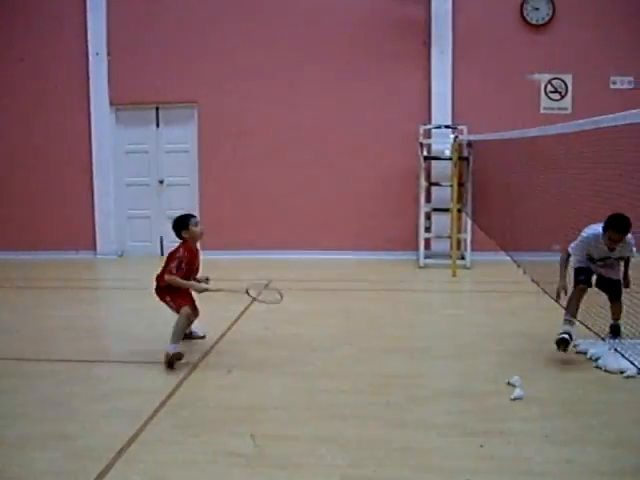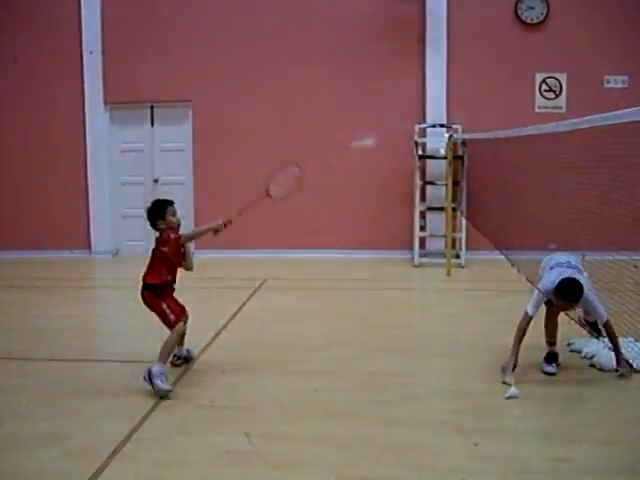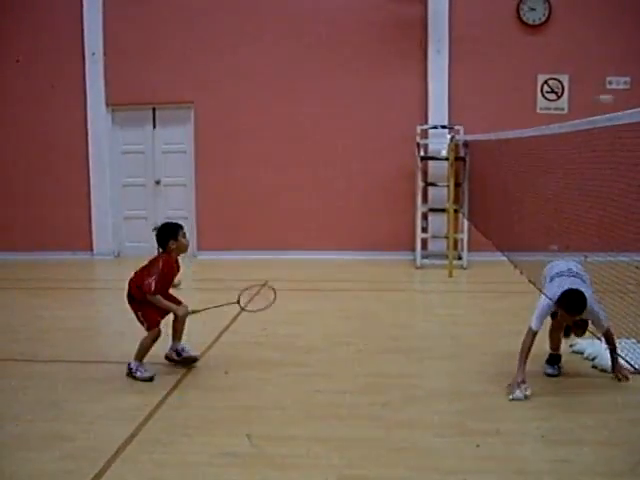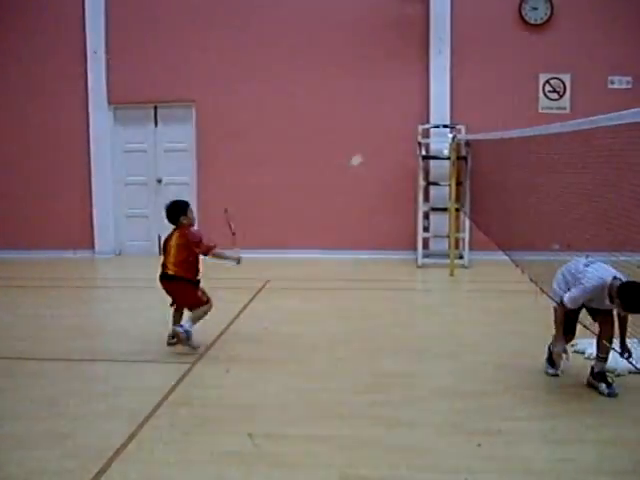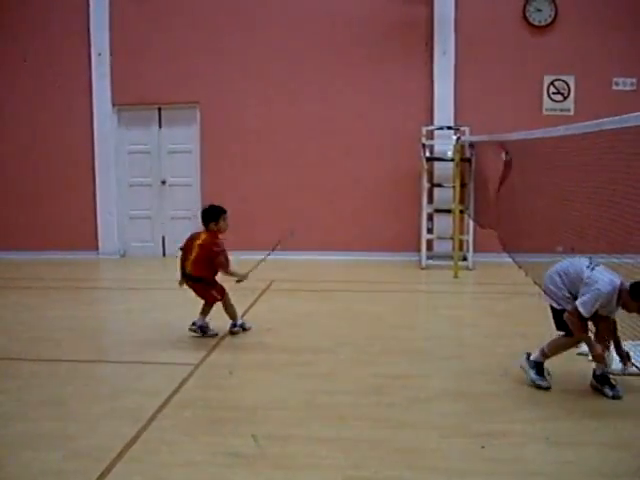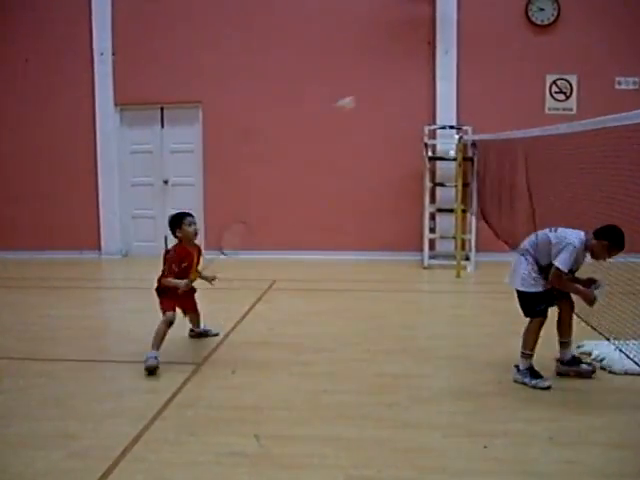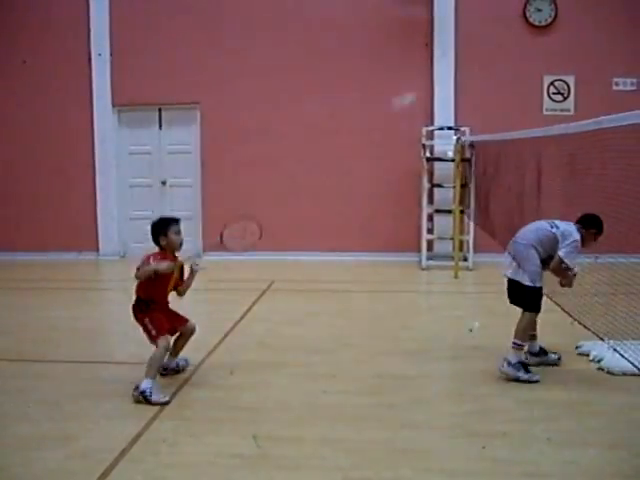
dt=0.4s
person 1, frame 1
left shoulder: (194, 250)
right shoulder: (181, 253)
right elbow: (169, 277)
left wrist: (198, 280)
right wrist: (191, 285)
left hip: (180, 288)
right hip: (166, 288)
left knee: (193, 313)
right knee: (186, 311)
left ankle: (185, 331)
right ankle: (172, 350)
person 1, frame 2
left shoulder: (176, 242)
right shoulder: (166, 239)
left elbow: (188, 266)
right elbow: (186, 236)
left wrist: (187, 247)
right wrist: (211, 227)
left hip: (163, 289)
right hip: (155, 292)
left knee: (183, 317)
right knee: (178, 328)
left ankle: (180, 353)
right ankle: (156, 372)
person 1, frame 3
left shoulder: (172, 260)
right shoulder: (161, 265)
right elbow: (150, 294)
right wrist: (174, 308)
left hip: (156, 293)
right hip: (139, 297)
left knee: (183, 311)
right knee: (155, 331)
left ankle: (175, 350)
right ankle: (135, 366)
person 1, frame 4
left shoulder: (169, 237)
right shoulder: (191, 235)
right elbow: (210, 251)
right wrist: (232, 257)
left hip: (166, 279)
right hip: (182, 281)
left knee: (180, 304)
right knee: (206, 304)
left ankle: (174, 335)
right ankle: (185, 328)
person 1, frame 5
left shoulder: (196, 236)
right shoulder: (216, 244)
left elbow: (184, 255)
right elbow: (224, 269)
left wrist: (183, 276)
right wrist: (239, 275)
left hip: (190, 277)
right hip: (201, 280)
left knee: (212, 297)
right knee: (223, 296)
left ankle: (200, 324)
right ankle: (236, 324)
person 1, frame 6
left shoulder: (196, 249)
right shoulder: (174, 252)
right elbow: (165, 279)
left wrist: (205, 277)
right wrist: (181, 283)
left hip: (185, 290)
right hip: (168, 291)
left knee: (194, 313)
right knee: (169, 317)
left ankle: (197, 329)
right ankle: (153, 355)
person 1, frame 7
left shoulder: (177, 264)
right shoulder: (155, 259)
left elbow: (181, 291)
right elbow: (139, 275)
left wrist: (193, 273)
right wrist: (157, 268)
left hip: (161, 306)
right hip: (146, 307)
left knee: (189, 327)
right knee: (164, 343)
left ankle: (170, 363)
right ankle: (145, 388)
person 2, frame 1
left shoulder: (628, 242)
right shoulder: (589, 236)
right elbow: (567, 254)
left wrist: (626, 274)
right wrist: (562, 280)
left hip: (610, 267)
right hip: (585, 260)
left knee: (615, 299)
right knee: (580, 288)
left ankle: (615, 326)
right ankle: (567, 329)
person 2, frame 2
left shoulder: (587, 296)
right shoulder: (546, 288)
left elbow: (606, 323)
right elbow: (525, 320)
left wrist: (619, 356)
right wrist: (513, 356)
right knee: (551, 311)
left ankle: (588, 320)
right ankle: (551, 353)
person 2, frame 3
left shoulder: (591, 306)
right shoulder: (549, 301)
left elbow: (607, 331)
right elbow: (530, 335)
left wrist: (615, 362)
right wrist: (520, 373)
left knee: (579, 331)
right knee: (558, 324)
right ankle: (554, 357)
person 2, frame 4
left shoulder: (624, 290)
right shoulder: (591, 285)
left elbow: (623, 316)
right elbow: (561, 307)
left wrist: (623, 342)
right wrist: (559, 341)
right hip: (567, 284)
left knee: (608, 324)
right knee: (568, 335)
left ankle: (597, 373)
right ankle: (553, 351)
person 2, frame 5
left shoulder: (620, 291)
right shoulder: (603, 291)
left elbow: (609, 319)
right elbow: (570, 315)
left wrist: (619, 349)
right wrist: (591, 345)
right hip: (558, 281)
left knee: (604, 324)
right knee: (576, 336)
left ankle: (600, 376)
right ankle: (534, 361)
person 2, frame 6
left shoulder: (582, 243)
right shoulder: (573, 244)
left elbow: (562, 274)
right elbow: (555, 278)
left wrist: (582, 282)
right wrist: (582, 292)
left hip: (543, 268)
right hip: (528, 269)
left knee: (567, 306)
right knee: (539, 316)
left ankle: (566, 359)
right ankle: (523, 369)
person 2, frame 7
left shoulder: (563, 229)
right shoulder: (574, 238)
right elbow: (554, 267)
left wrist: (564, 271)
right wrist: (566, 277)
left hip: (518, 255)
right hip: (525, 262)
left knee: (532, 306)
right knee: (531, 309)
left ankle: (533, 350)
right ankle: (512, 362)
